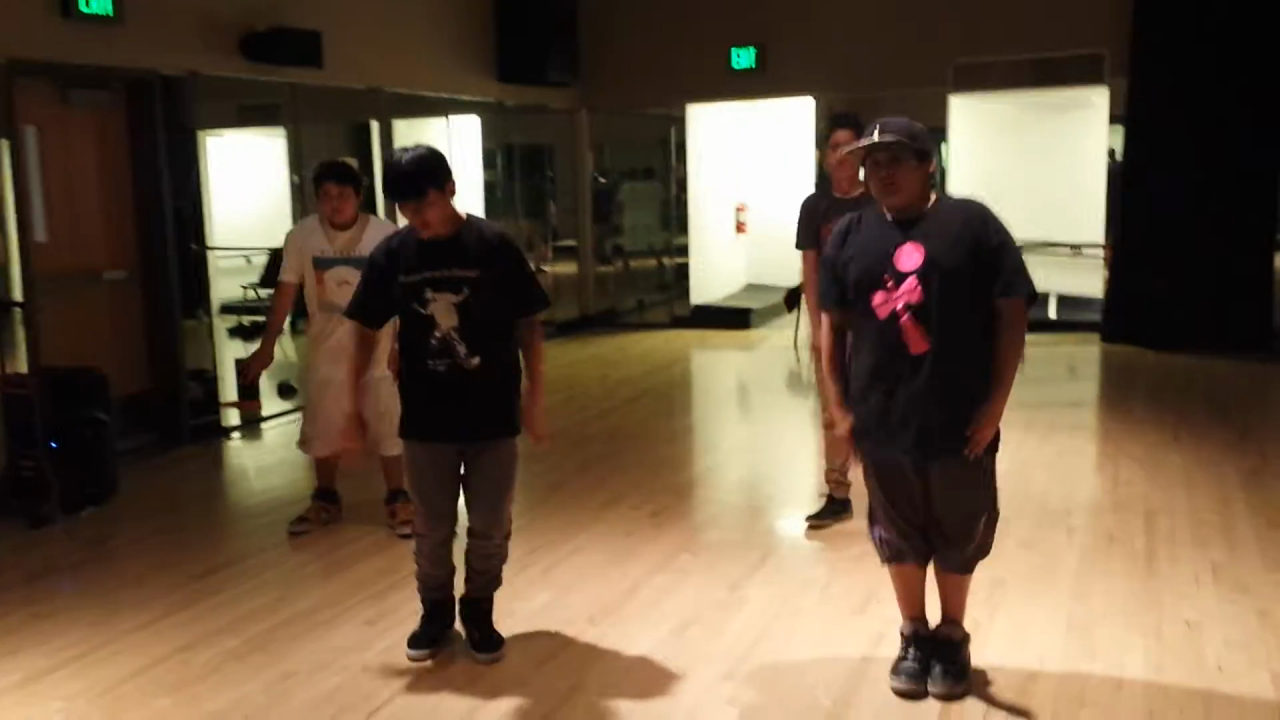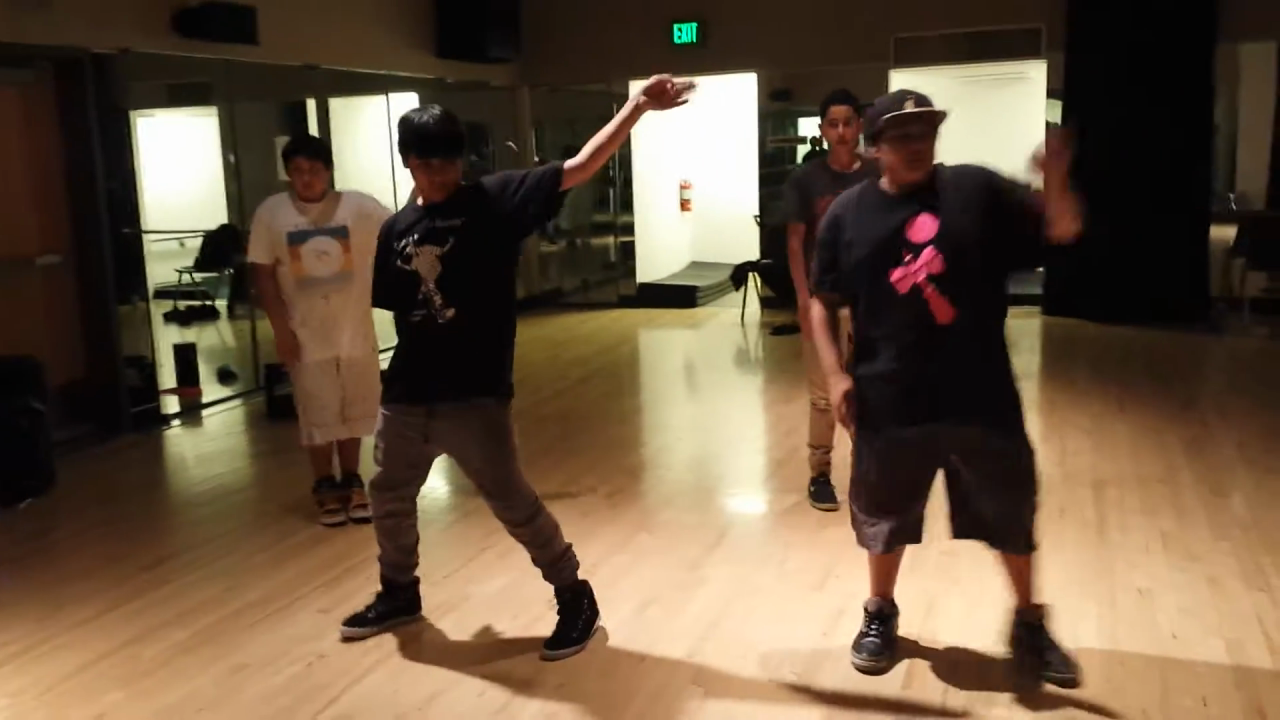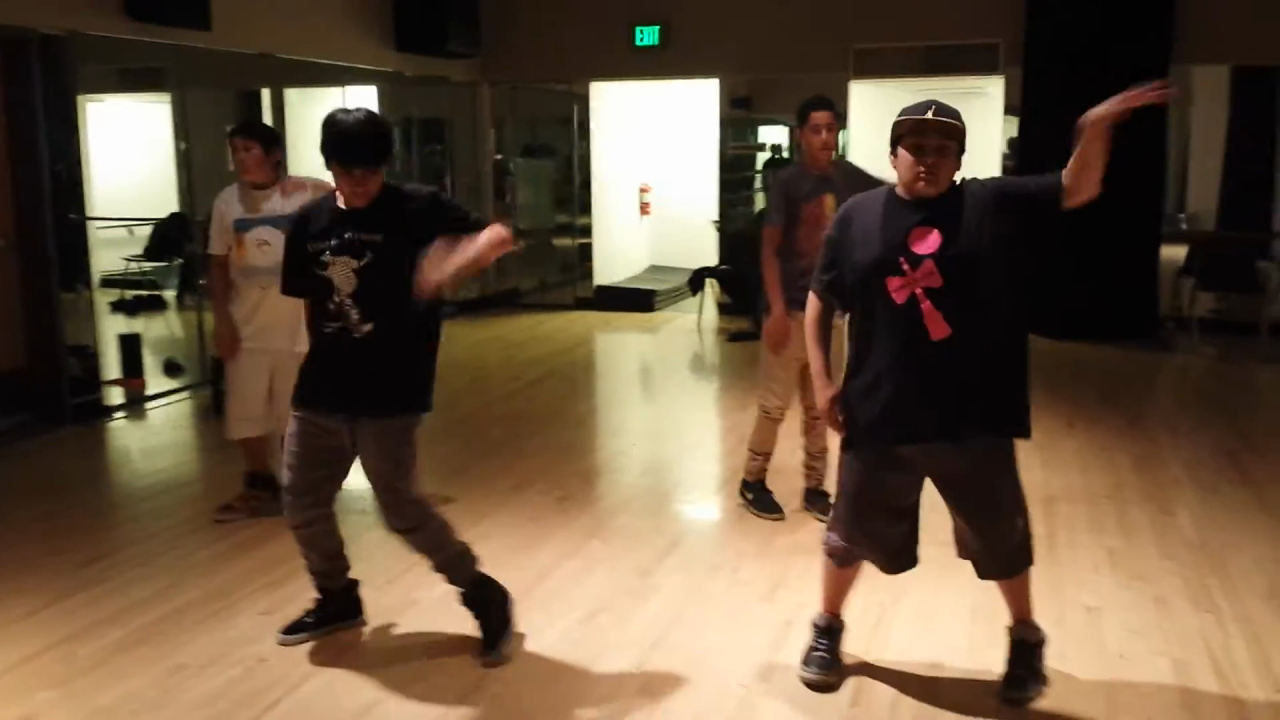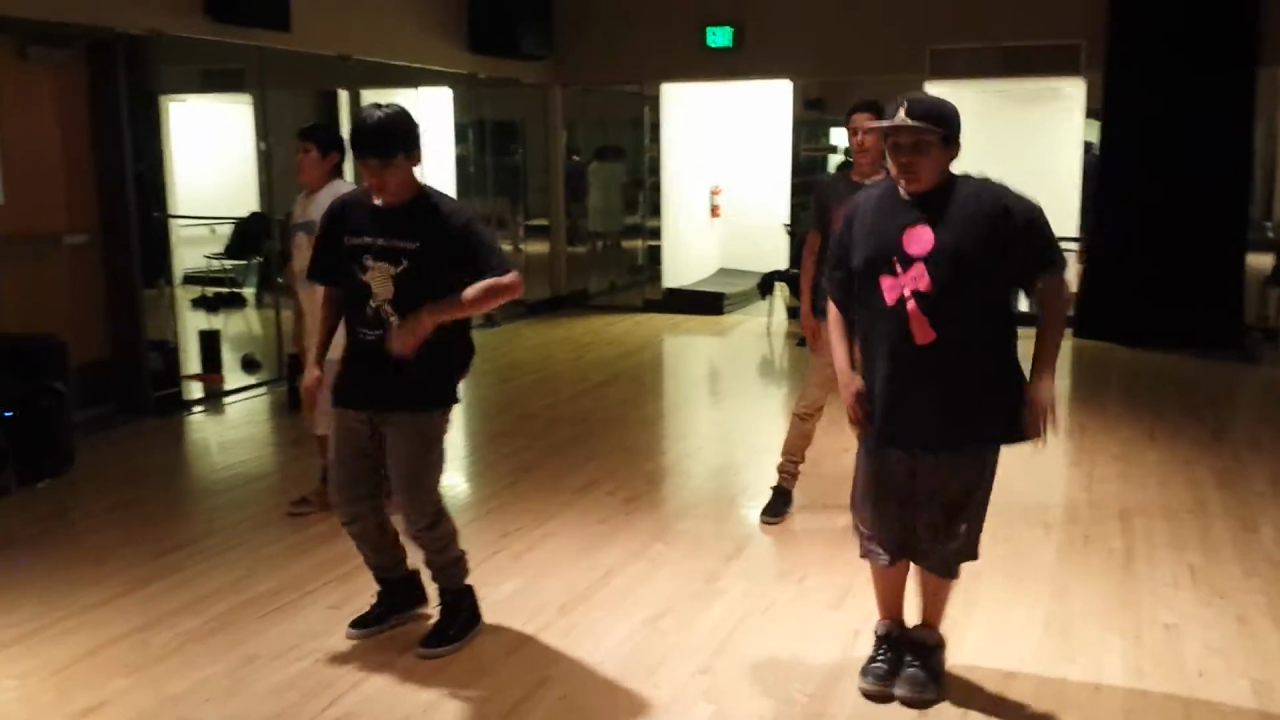
dt=0.4s
person 1, frame 1
left shoulder: (972, 224)
right shoulder: (850, 234)
left elbow: (1014, 313)
right elbow: (832, 321)
left wrist: (996, 401)
right wrist: (838, 402)
left hip: (958, 418)
right hip: (882, 419)
left knee: (962, 537)
right knee: (901, 537)
left ankle: (952, 638)
right ankle: (915, 637)
person 1, frame 2
left shoulder: (978, 190)
right shoulder: (847, 215)
left elbow: (1062, 231)
right elbow: (822, 302)
left wrist: (1056, 182)
right wrist: (837, 375)
left hip: (979, 392)
right hip: (890, 396)
left knee: (1009, 507)
right knee: (885, 516)
left ankle: (1029, 623)
right ankle: (880, 615)
person 1, frame 3
left shoulder: (991, 205)
right shoulder: (857, 216)
left elbow: (1078, 187)
right elbow: (819, 302)
left wrist: (1096, 129)
right wrist: (822, 381)
left hip: (972, 414)
right hip: (879, 411)
left knee: (998, 534)
right knee: (854, 530)
left ankle: (1025, 640)
right ankle: (826, 630)
person 1, frame 4
left shoulder: (993, 207)
right shoulder: (863, 211)
left elbow: (1050, 284)
right elbow: (838, 301)
left wrist: (1042, 374)
right wrist: (847, 374)
left hip: (964, 411)
right hip: (886, 407)
left knee: (944, 536)
right knee: (884, 530)
left ankle: (929, 641)
right ankle: (890, 636)
person 2, frame 1
left shoulder: (494, 246)
right shoulder: (392, 256)
left elbow: (527, 324)
right elbow: (365, 329)
left wrist: (533, 393)
left hip: (492, 416)
right hip: (426, 420)
left knee: (491, 525)
right knee: (433, 527)
left ankle: (478, 610)
right ankle: (436, 612)
person 2, frame 2
left shoulder: (496, 199)
right shoulder: (395, 230)
left elbow: (575, 171)
left wrist: (634, 109)
right wrist: (415, 360)
left hip: (473, 390)
right hip: (408, 388)
left knee: (511, 500)
right knee: (388, 496)
left ankle: (575, 598)
right ankle: (398, 593)
person 2, frame 3
left shoulder: (417, 210)
right shoulder: (309, 222)
left elbow: (499, 235)
left wrist: (455, 260)
right wrist: (324, 357)
left hip: (388, 394)
right hip: (320, 390)
left knee: (400, 506)
right knee: (301, 501)
left ankle: (483, 595)
right ankle: (338, 598)
person 2, frame 4
left shoulder: (447, 221)
right shoulder: (344, 214)
left elbow: (509, 283)
left wrist: (435, 315)
right wrist: (317, 360)
left hip: (419, 388)
right hip: (357, 385)
left knee: (417, 502)
right knee: (350, 496)
left ankle: (459, 601)
right ankle: (400, 588)
person 3, frame 1
left shoulder: (880, 201)
right shoulder: (815, 206)
right elbow: (809, 270)
right wrist: (816, 327)
right knee: (835, 413)
right ankle: (837, 497)
person 3, frame 2
left shoulder: (874, 175)
right shoulder: (806, 178)
right elbow: (795, 243)
right wrist: (804, 300)
right knee: (824, 395)
right ankle: (819, 476)
person 3, frame 3
left shoulder: (848, 176)
right shoulder: (787, 181)
right elbow: (769, 249)
right wrist: (776, 309)
right hip: (791, 309)
left knee: (819, 405)
right knee: (774, 402)
left ankle: (815, 487)
right ankle: (753, 481)
person 3, frame 4
right shoulder: (830, 188)
right elbow: (811, 251)
right wrist: (806, 308)
right hip: (831, 316)
right knee: (809, 405)
right ankle: (784, 486)
person 4, frame 1
left shoulder: (385, 234)
right shoulder: (302, 235)
right elbow: (286, 292)
right wrist: (267, 346)
left hip: (376, 353)
right hip: (326, 355)
left knee: (387, 429)
right knee: (322, 431)
left ankle: (398, 500)
right ankle: (326, 500)
person 4, frame 2
left shoulder: (359, 206)
right shoulder: (270, 212)
right elbow: (263, 273)
right wrist: (281, 327)
left hip: (354, 330)
right hip: (305, 335)
left knee: (355, 409)
right knee: (318, 414)
left ankle: (351, 483)
right ankle: (326, 487)
person 4, frame 3
left shoulder: (307, 192)
right shoulder: (227, 201)
right elbow: (218, 265)
right wrist: (221, 318)
left hip: (296, 325)
right hip: (246, 327)
left knee: (295, 412)
right knee: (243, 410)
right ankle: (258, 486)
person 4, frame 4
left shoulder: (345, 197)
right shoulder: (303, 202)
right wrist: (297, 320)
left hip: (347, 326)
right hip: (315, 327)
right knee: (320, 410)
right ankle: (332, 483)
